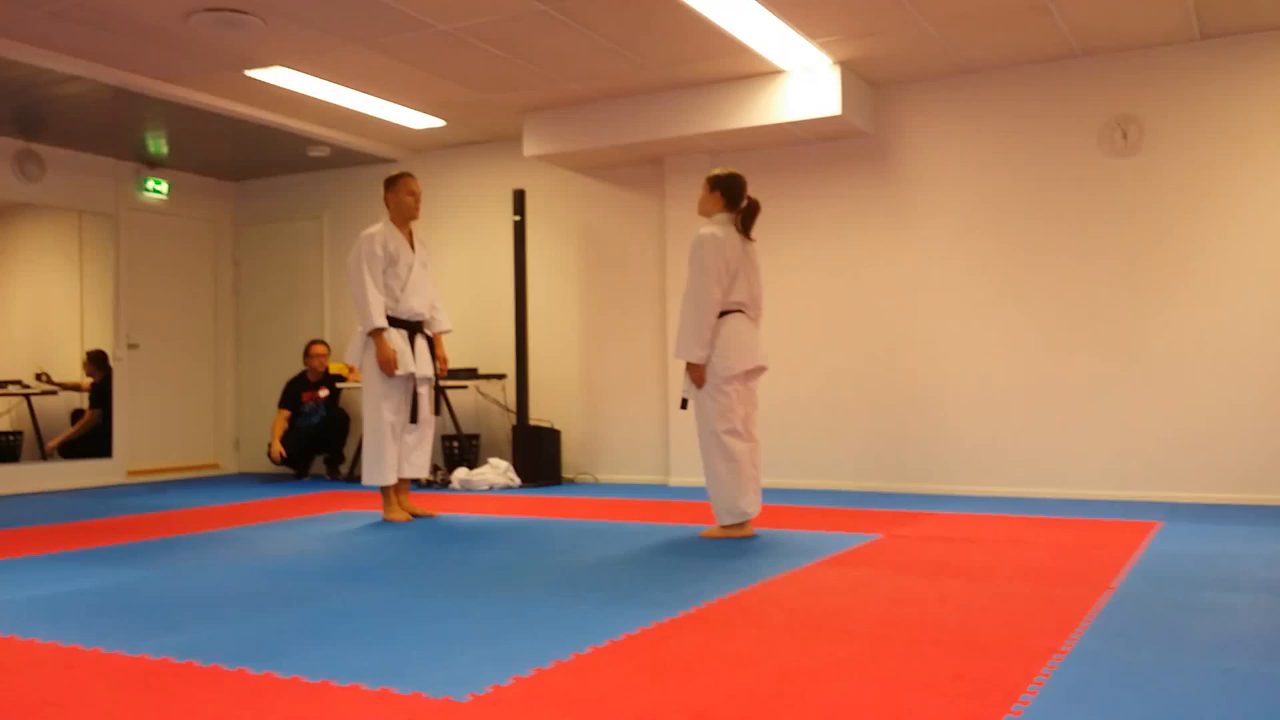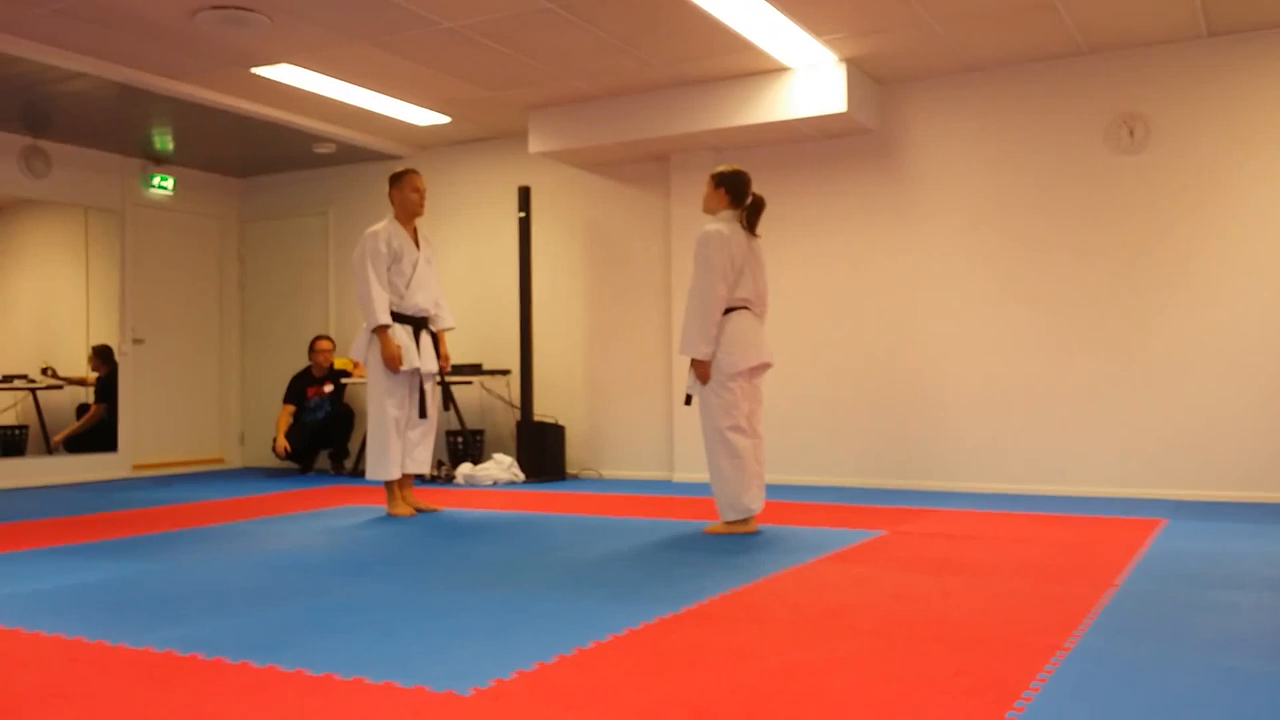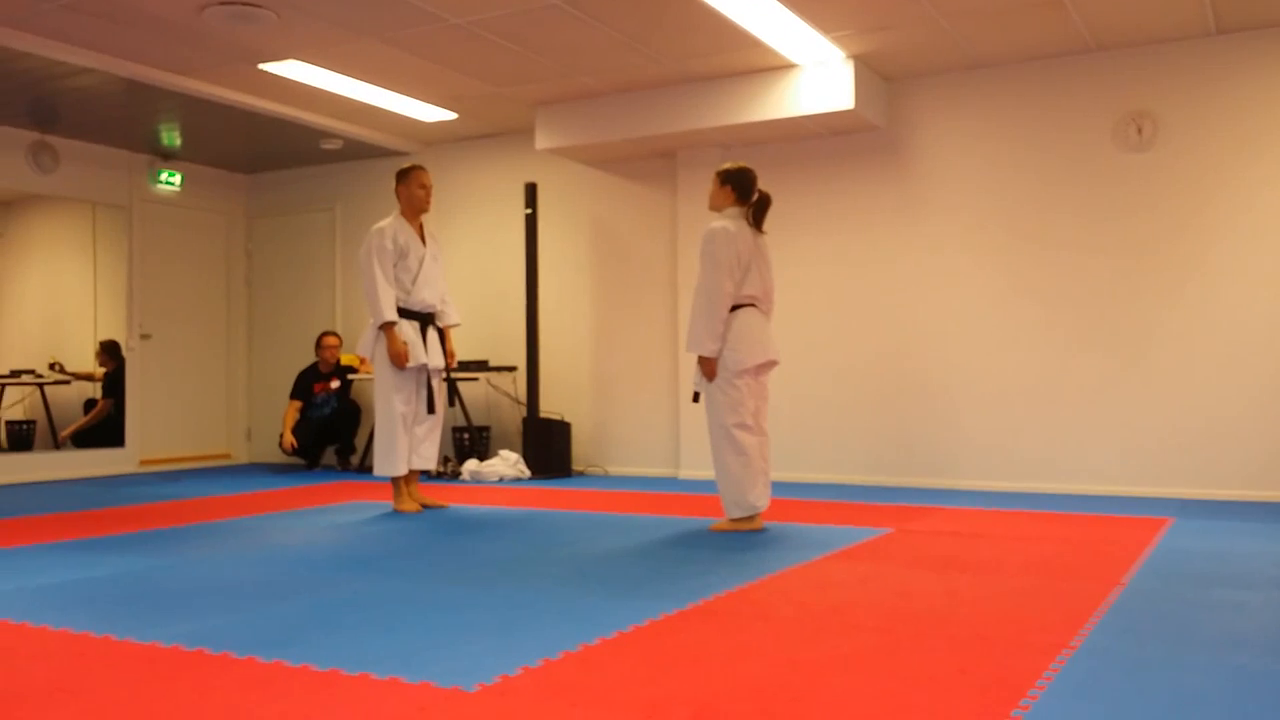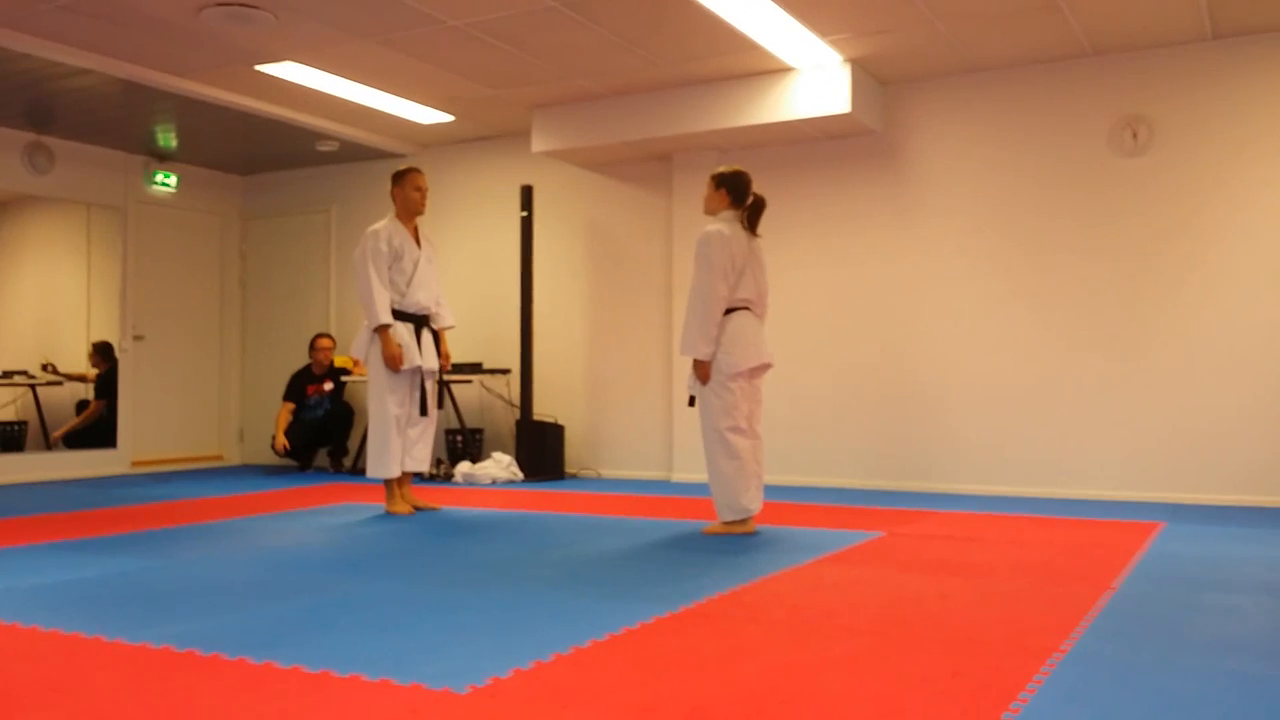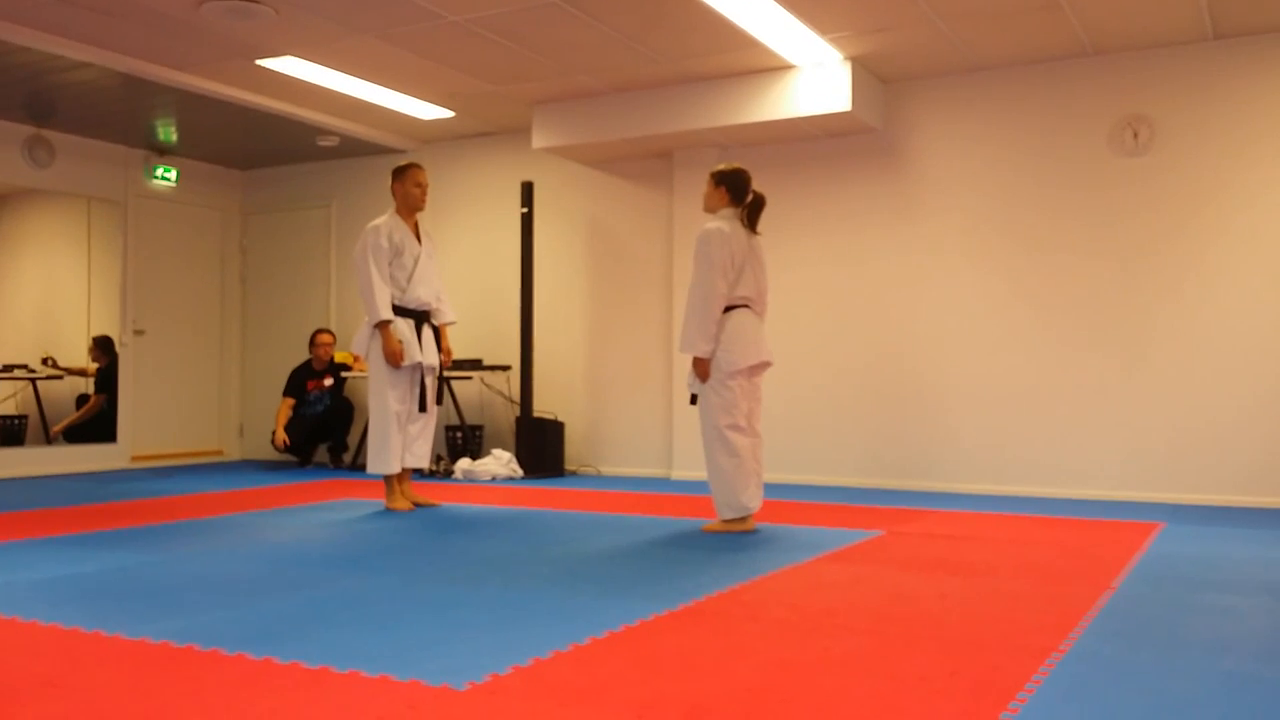
dt=0.1s
person 1, frame 1
left shoulder: (708, 238)
right shoulder: (743, 241)
left elbow: (702, 299)
left wrist: (695, 354)
left hip: (719, 344)
right hip: (742, 342)
left knee: (721, 432)
right knee: (740, 432)
left ankle: (735, 518)
right ankle: (743, 514)
person 1, frame 2
left shoulder: (714, 235)
right shoulder: (748, 238)
left elbow: (708, 296)
left wrist: (700, 351)
left hip: (724, 341)
right hip: (748, 339)
left knee: (725, 428)
right knee: (745, 428)
left ankle: (739, 514)
right ankle: (747, 510)
person 1, frame 3
left shoulder: (720, 232)
right shoulder: (754, 235)
left elbow: (714, 294)
left wrist: (707, 348)
left hip: (730, 338)
right hip: (754, 336)
left knee: (731, 426)
right knee: (750, 425)
left ankle: (744, 511)
right ankle: (753, 508)
person 1, frame 4
left shoulder: (714, 235)
right shoulder: (748, 238)
left elbow: (709, 297)
left wrist: (701, 352)
left hip: (725, 341)
right hip: (748, 339)
left knee: (725, 429)
right knee: (744, 429)
left ankle: (738, 514)
right ankle: (745, 511)
person 1, frame 5
left shoulder: (714, 233)
right shoulder: (749, 236)
left elbow: (708, 294)
left wrist: (700, 349)
left hip: (724, 339)
right hip: (748, 337)
left knee: (724, 428)
right knee: (744, 428)
left ankle: (737, 512)
right ankle: (745, 509)
person 2, frame 1
left shoulder: (419, 246)
right shoulder: (373, 240)
right elbow: (368, 295)
left wrist: (438, 344)
right wrist: (382, 342)
left hip: (417, 341)
right hip: (388, 339)
left knee: (419, 420)
right knee: (385, 419)
left ankle: (403, 496)
right ankle: (389, 502)
person 2, frame 2
left shoulder: (424, 244)
right shoulder: (378, 238)
right elbow: (372, 293)
left wrist: (441, 341)
right wrist: (386, 339)
left hip: (421, 337)
right hip: (393, 335)
left knee: (422, 415)
right knee: (390, 414)
left ankle: (408, 491)
right ankle: (393, 496)
person 2, frame 3
left shoulder: (431, 241)
right shoulder: (384, 234)
right elbow: (379, 289)
left wrist: (447, 338)
right wrist: (393, 336)
left hip: (428, 333)
right hip: (399, 332)
left knee: (428, 411)
right knee: (397, 410)
left ankle: (413, 487)
right ankle: (399, 492)
person 2, frame 4
left shoulder: (425, 243)
right shoulder: (379, 236)
right elbow: (374, 292)
left wrist: (441, 340)
right wrist: (387, 339)
left hip: (422, 335)
right hip: (394, 334)
left knee: (422, 413)
right knee: (390, 412)
left ankle: (406, 489)
right ankle: (392, 494)
person 2, frame 5
left shoulder: (425, 239)
right shoulder: (379, 232)
right elbow: (374, 287)
left wrist: (442, 335)
right wrist: (388, 335)
left hip: (422, 331)
right hip: (394, 329)
left knee: (421, 410)
right knee: (390, 408)
left ankle: (405, 485)
right ankle: (392, 490)
person 3, frame 1
left shoulder: (333, 377)
right shoulder: (295, 385)
right elbow: (282, 417)
left wrist: (354, 376)
right wrist: (275, 441)
left hip: (324, 435)
right hip: (301, 435)
left knee: (340, 416)
right knee: (276, 453)
left ankle: (333, 464)
right ankle: (302, 463)
person 3, frame 2
left shoulder: (337, 372)
right shoulder: (300, 380)
right elbow: (287, 412)
left wrist: (358, 371)
right wrist: (280, 436)
left hip: (329, 430)
right hip: (305, 430)
left knee: (345, 411)
right knee: (281, 448)
left ankle: (338, 459)
right ankle: (307, 458)
person 3, frame 3
left shoulder: (344, 368)
right shoulder: (306, 376)
right elbow: (294, 407)
left wrist: (364, 368)
right wrist: (287, 432)
left hip: (335, 426)
right hip: (312, 426)
left knee: (351, 407)
right knee: (288, 444)
left ankle: (344, 455)
right ankle: (314, 454)
person 3, frame 4
left shoulder: (338, 370)
right shoulder: (300, 378)
right elbow: (287, 409)
left wrist: (358, 369)
right wrist: (279, 434)
left hip: (329, 427)
right hip: (304, 427)
left knee: (344, 409)
right knee: (281, 446)
left ankle: (336, 457)
right ankle: (306, 456)
person 3, frame 5
left shoulder: (338, 365)
right shoulder: (300, 373)
right elbow: (287, 405)
left wrist: (358, 366)
right wrist: (279, 429)
left hip: (329, 424)
right hip: (304, 423)
left knee: (344, 404)
right knee: (281, 441)
left ankle: (336, 453)
right ankle: (306, 452)
